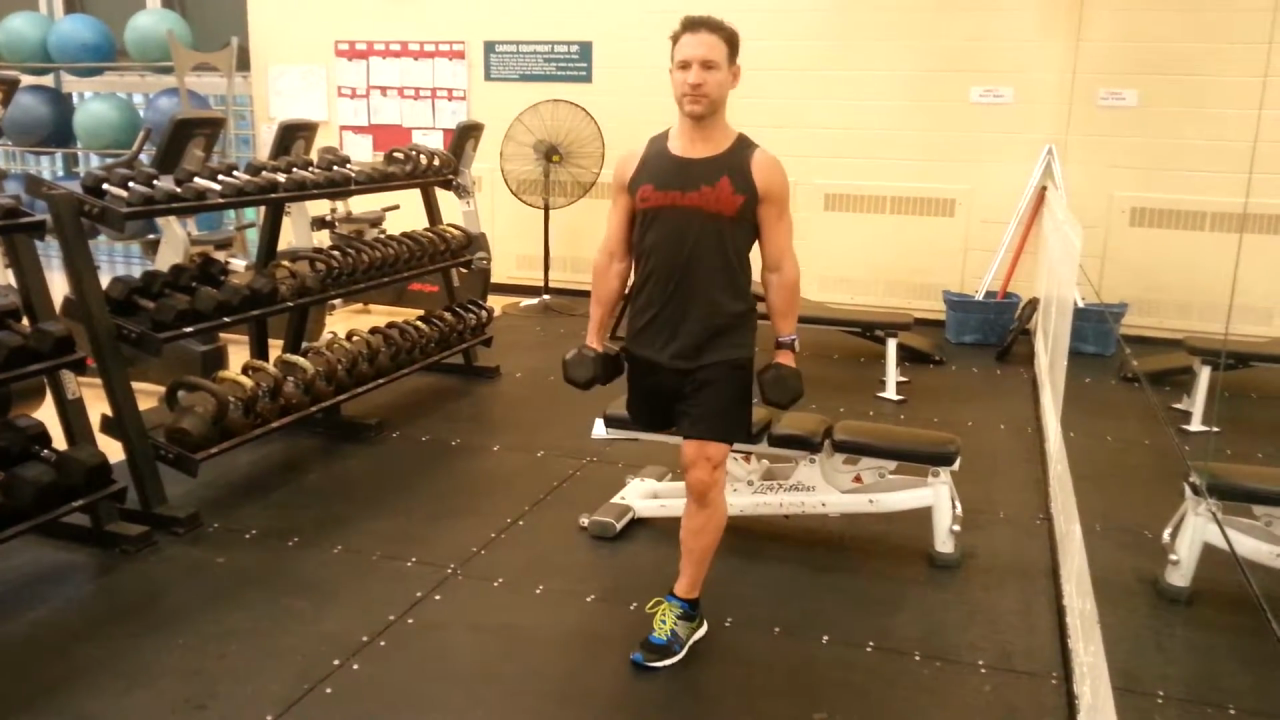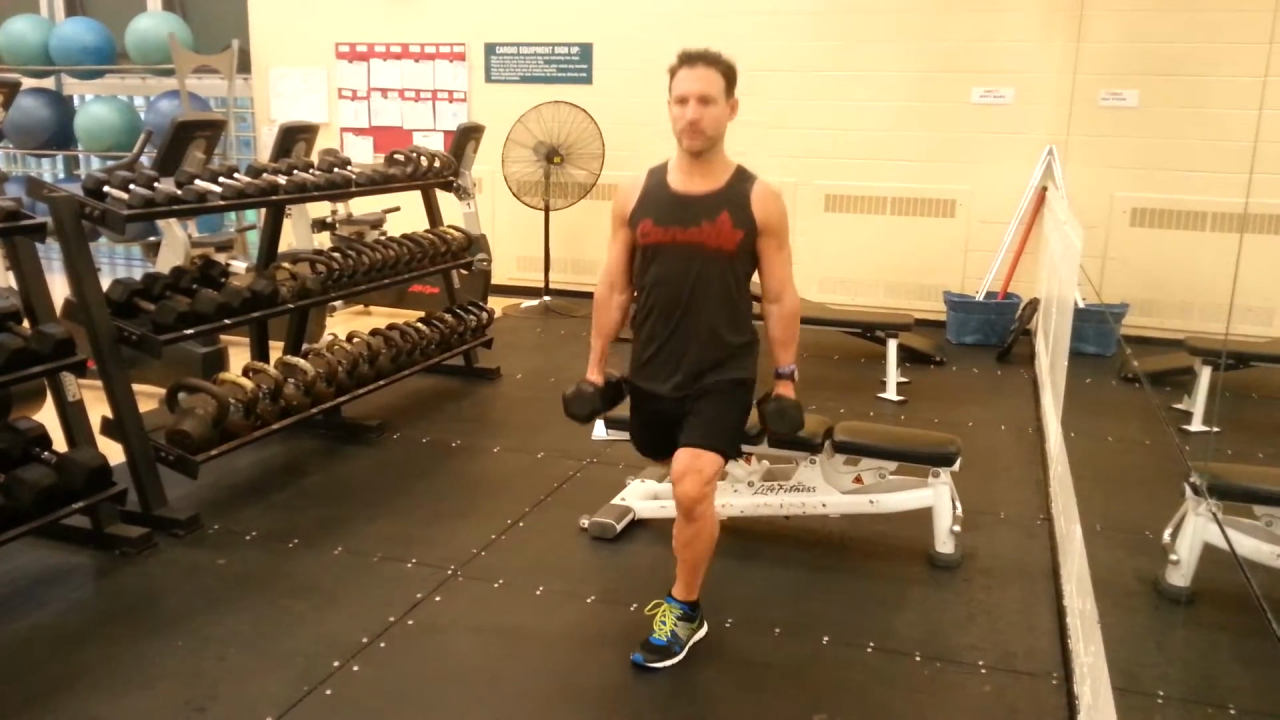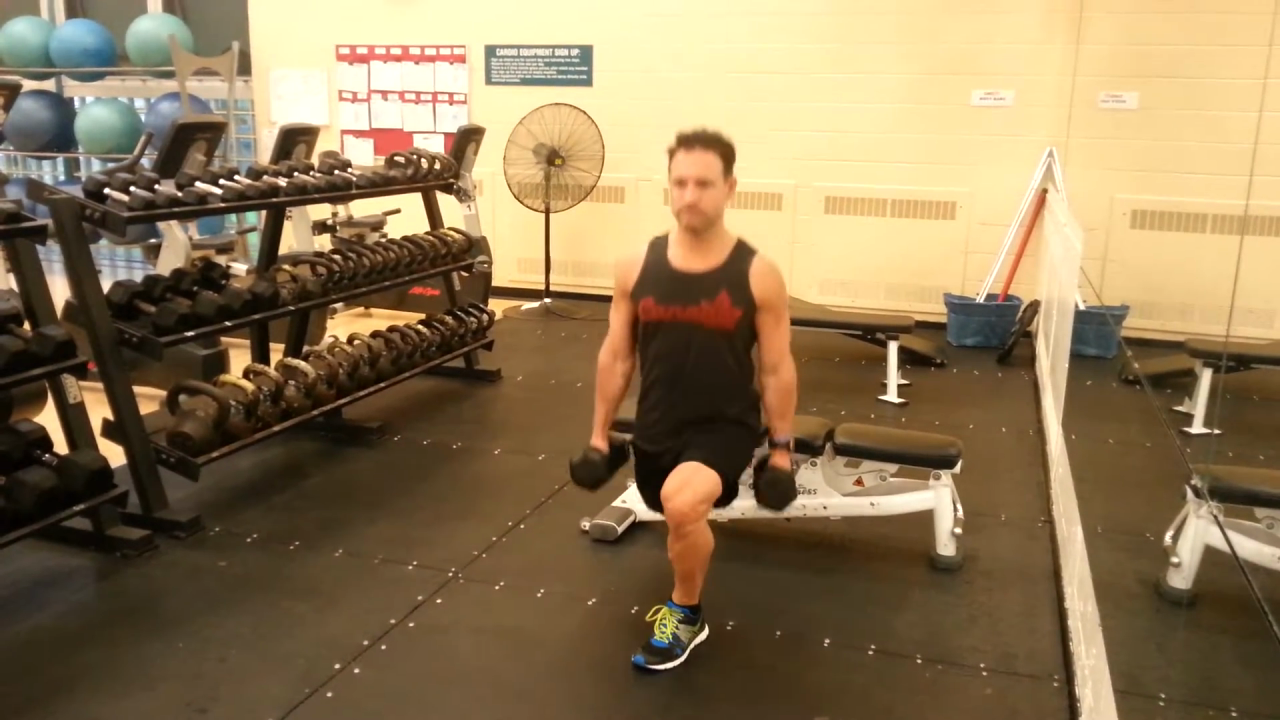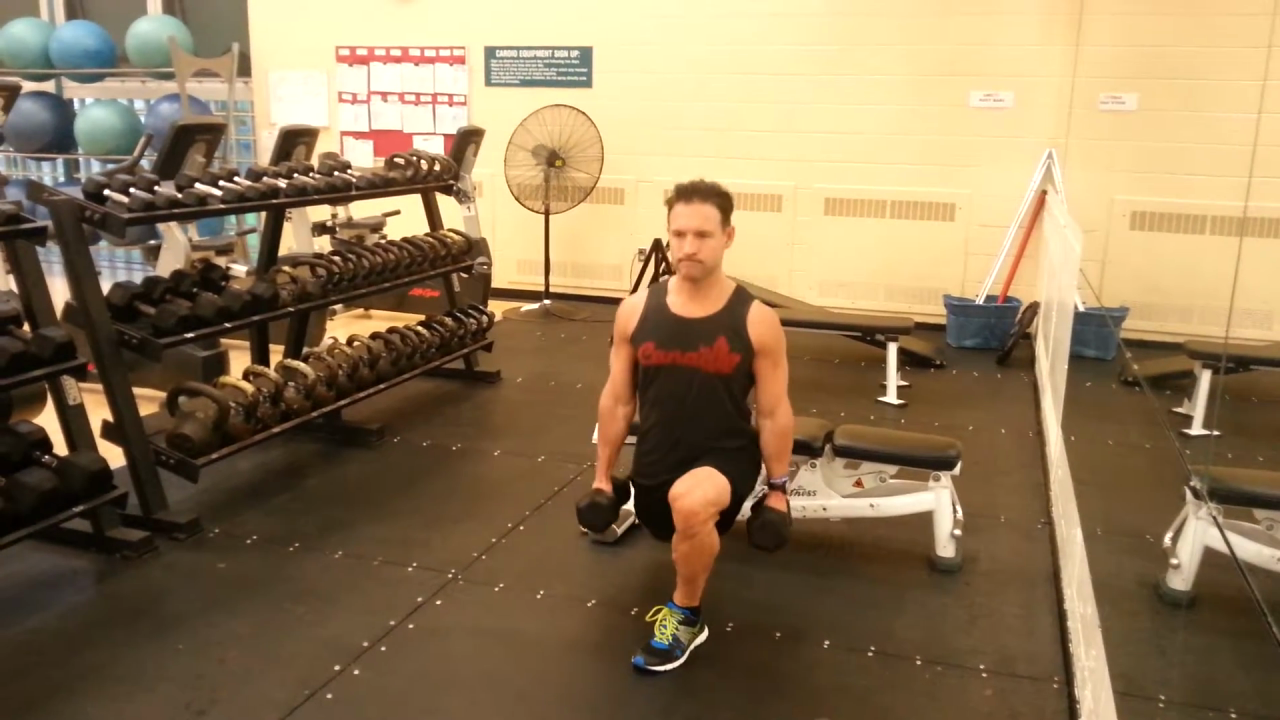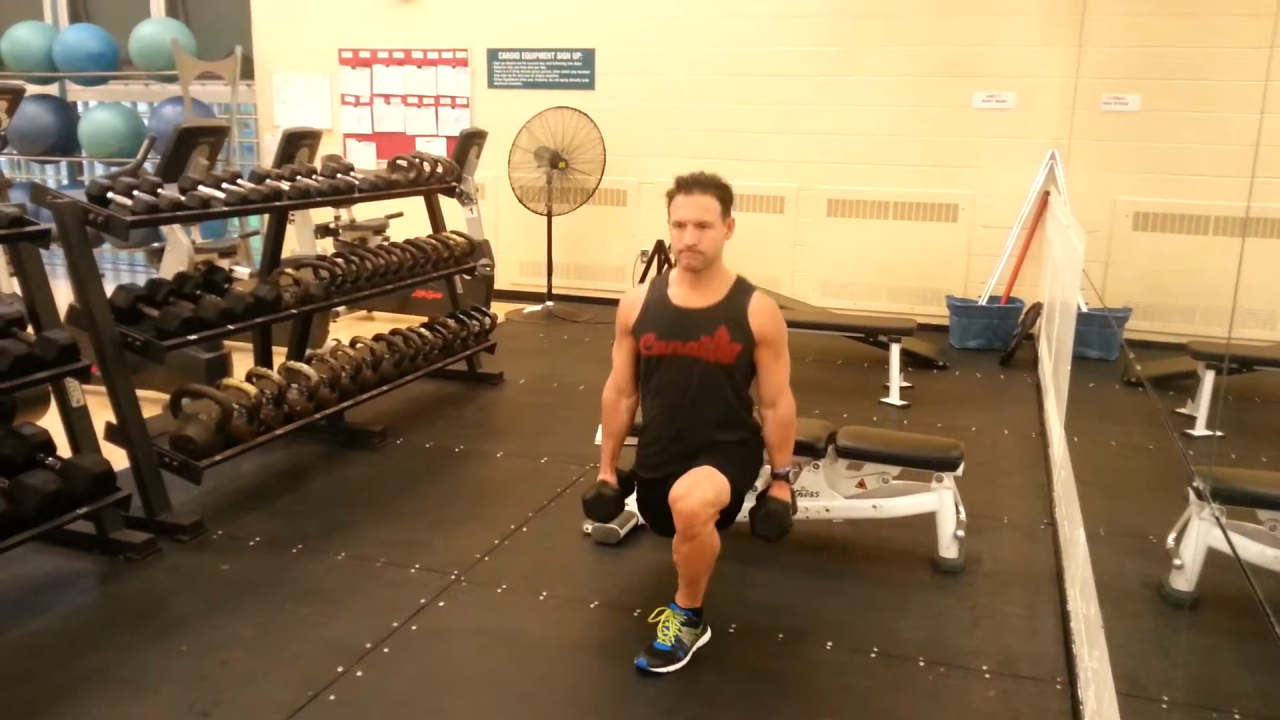
dt=0.3s
person 1, frame 1
left shoulder: (759, 169)
right shoulder: (636, 163)
left elbow: (780, 268)
right elbow: (613, 258)
left wrist: (785, 347)
right wrist: (595, 333)
left hip: (721, 350)
right hip: (649, 342)
left knee: (702, 476)
right knee: (688, 454)
left ankle: (685, 609)
person 1, frame 2
left shoulder: (758, 200)
right shoulder: (635, 194)
left elbow: (780, 298)
right elbow: (613, 289)
left wrist: (785, 377)
right wrist: (596, 364)
left hip: (722, 373)
right hip: (653, 370)
left knee: (691, 488)
right knee: (671, 465)
left ankle: (684, 611)
person 1, frame 3
left shoulder: (758, 275)
right shoulder: (637, 267)
left elbow: (778, 369)
right elbow: (616, 356)
left wrist: (781, 445)
right wrist: (600, 431)
left hip: (725, 425)
right hip: (657, 425)
left knee: (682, 504)
right knee: (671, 504)
left ankle: (685, 615)
person 1, frame 4
left shoulder: (756, 321)
right shoulder: (636, 311)
left elbow: (775, 414)
right elbow: (617, 400)
left wrist: (777, 487)
right wrist: (602, 472)
left hip: (726, 454)
right hip: (656, 461)
left knee: (691, 505)
left ankle: (685, 618)
person 1, frame 5
left shoulder: (757, 311)
right shoulder: (638, 304)
left elbow: (777, 402)
right elbow: (620, 391)
left wrist: (780, 478)
right wrist: (606, 465)
left hip: (727, 446)
right hip: (657, 452)
left knee: (690, 507)
left ankle: (688, 619)
